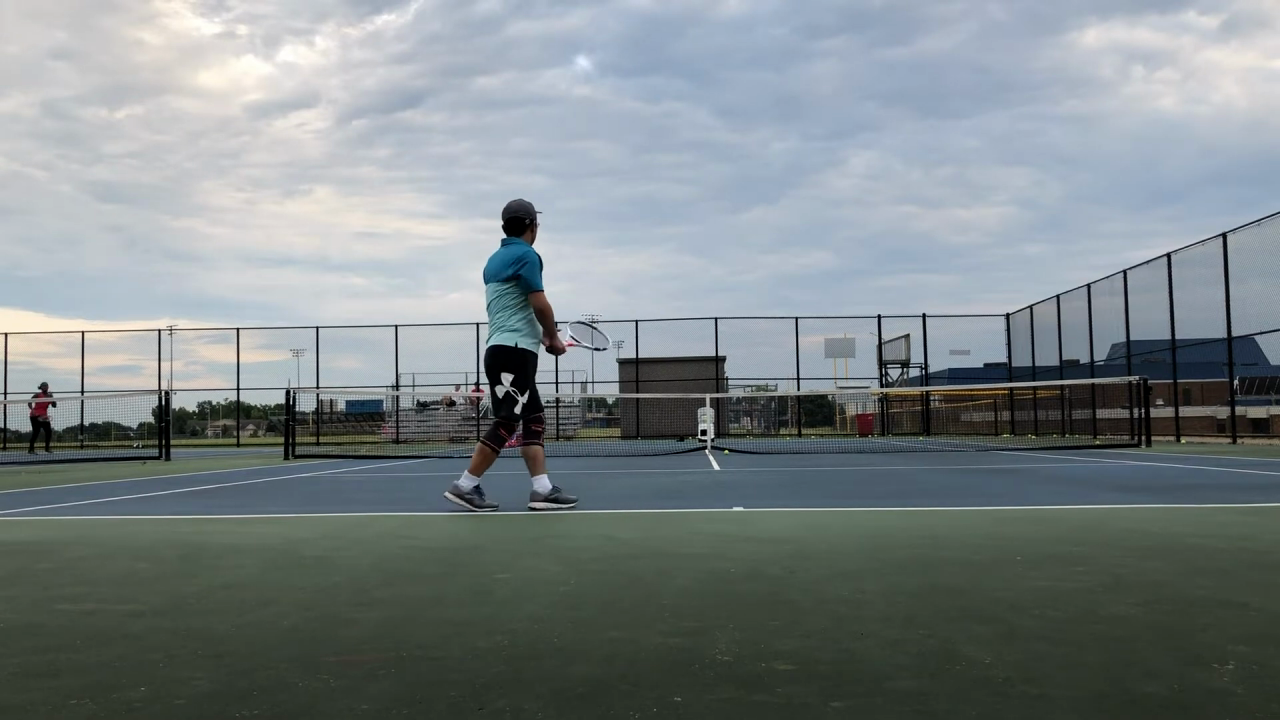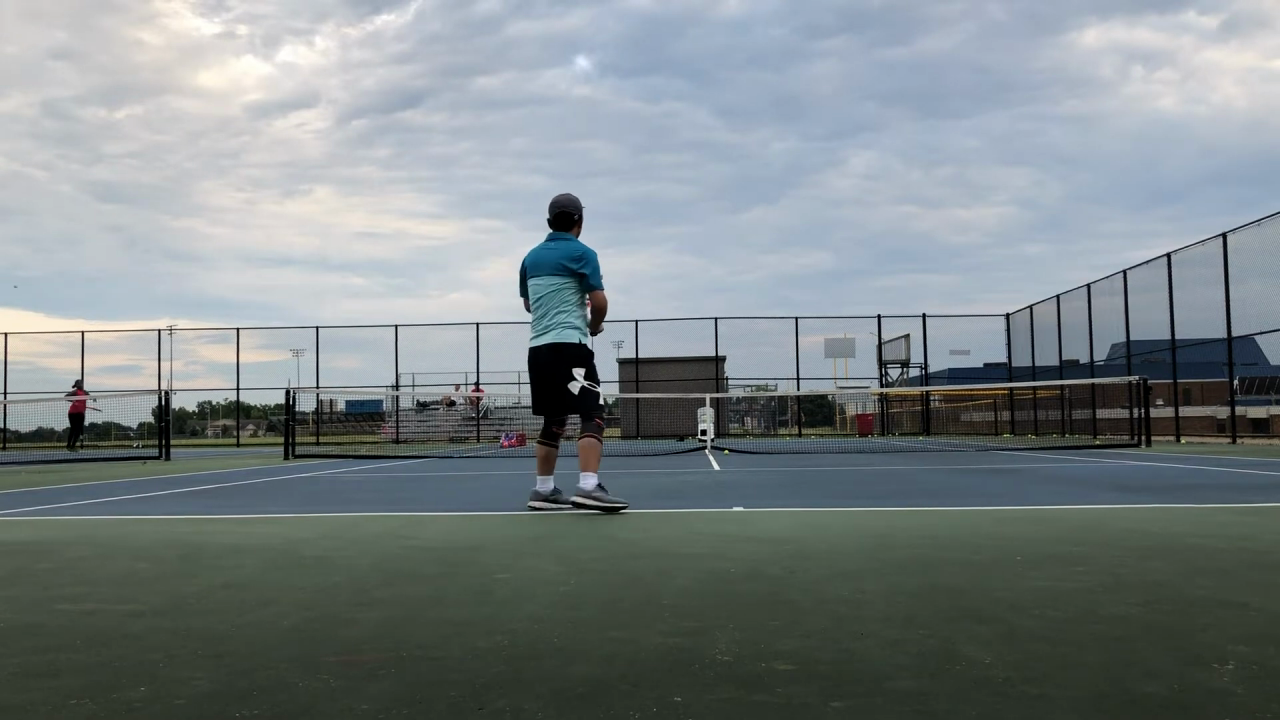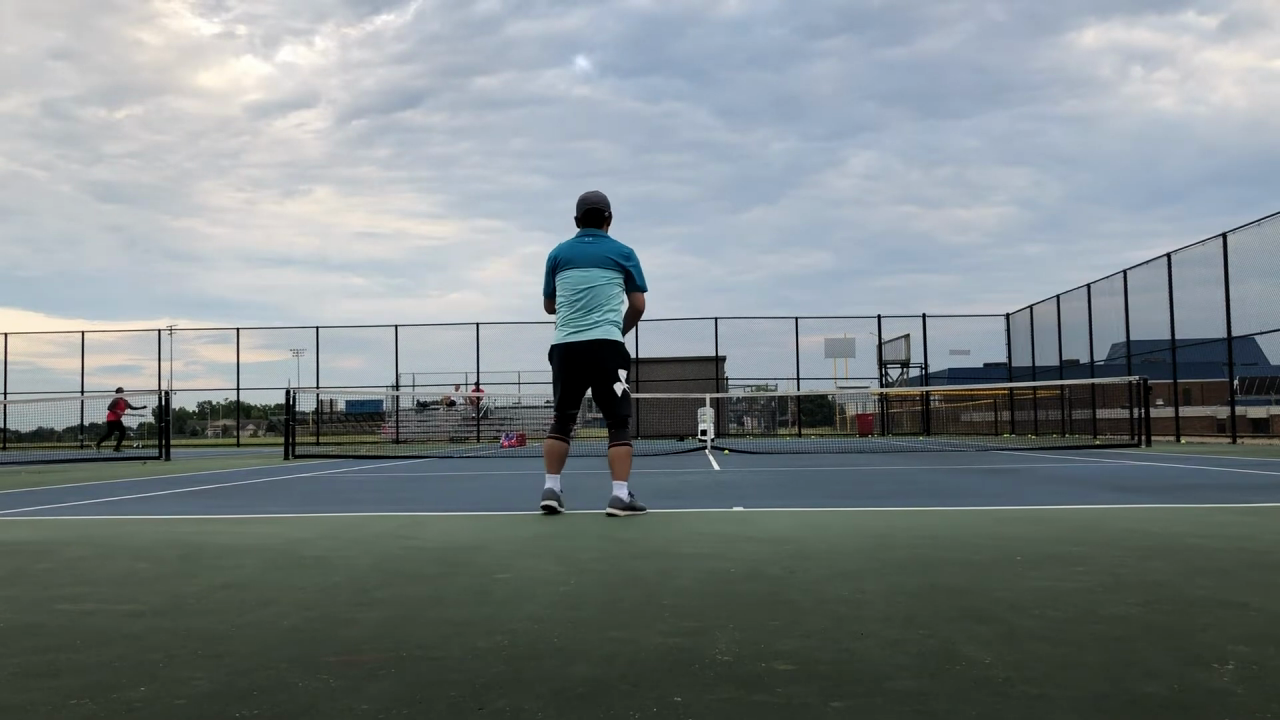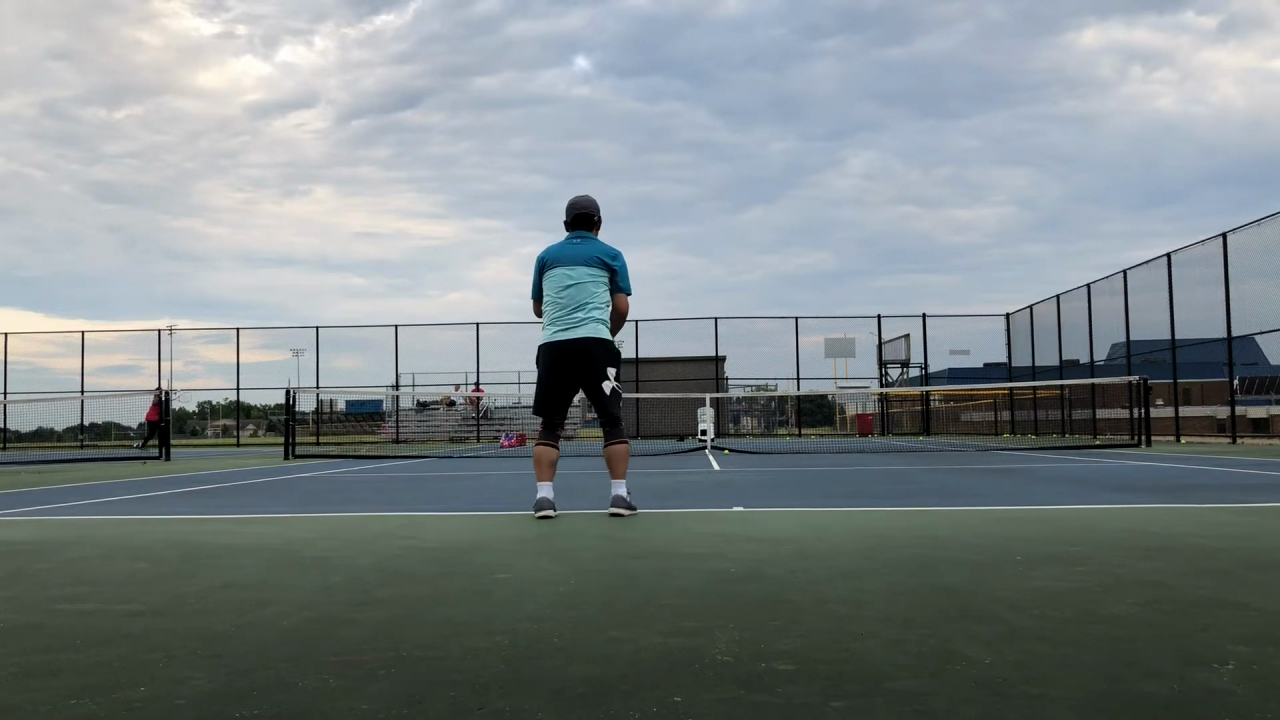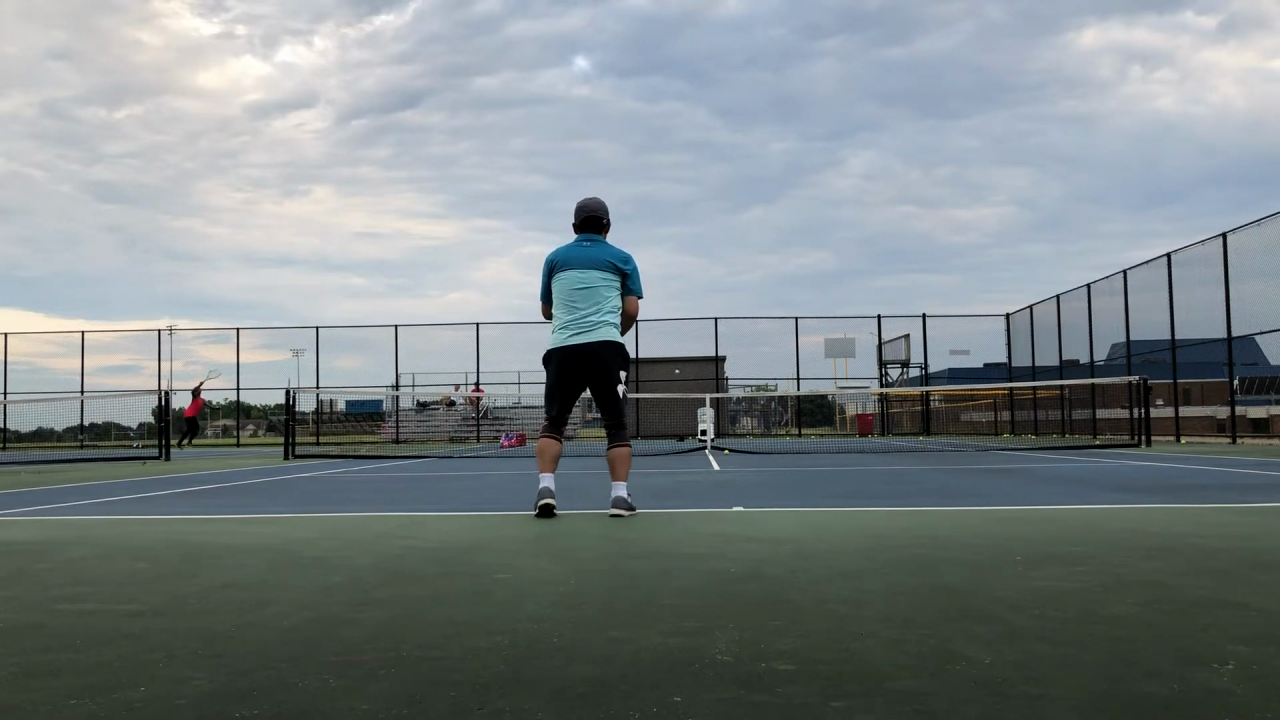
dt=0.4s
person 1, frame 1
left shoulder: (494, 259)
right shoulder: (526, 255)
right elbow: (540, 302)
left wrist: (541, 333)
right wrist: (552, 335)
left hip: (505, 351)
right hip: (513, 351)
left knee: (533, 420)
right knee: (506, 424)
left ankle: (543, 490)
right ankle: (465, 487)
person 1, frame 2
left shoulder: (531, 257)
right shoulder: (582, 254)
right elbow: (599, 302)
right wrist: (594, 325)
left hip: (538, 349)
right hip: (567, 347)
left knee: (554, 422)
right knee: (592, 417)
left ankle: (544, 490)
right ankle: (588, 487)
person 1, frame 3
left shoulder: (558, 254)
right shoulder: (623, 253)
left elbow: (549, 306)
right elbow: (638, 304)
left hip: (565, 348)
right hip: (606, 346)
left knee: (562, 420)
right knee: (618, 423)
left ankle: (551, 488)
right ankle: (620, 495)
person 1, frame 4
left shoulder: (546, 256)
right shoulder: (611, 255)
left elbow: (538, 309)
right elbow: (621, 308)
left hip: (553, 346)
right hip: (595, 345)
left knee: (550, 425)
right knee: (612, 421)
left ankle: (544, 497)
right ankle: (620, 495)
person 1, frame 5
left shoulder: (555, 258)
right shoulder: (622, 259)
left elbow: (547, 311)
right elbow: (631, 310)
left hip: (563, 350)
right hip: (606, 348)
left knee: (553, 422)
right knee: (615, 424)
left ankle: (545, 488)
right ankle: (620, 496)
